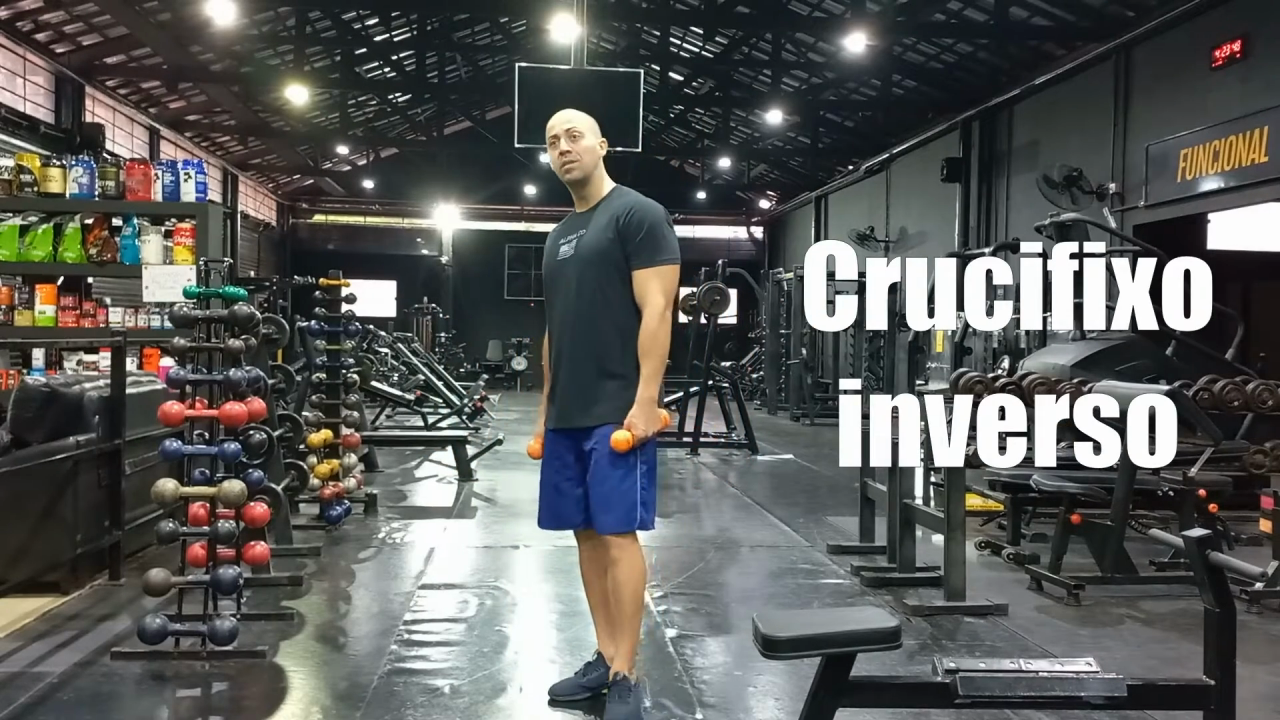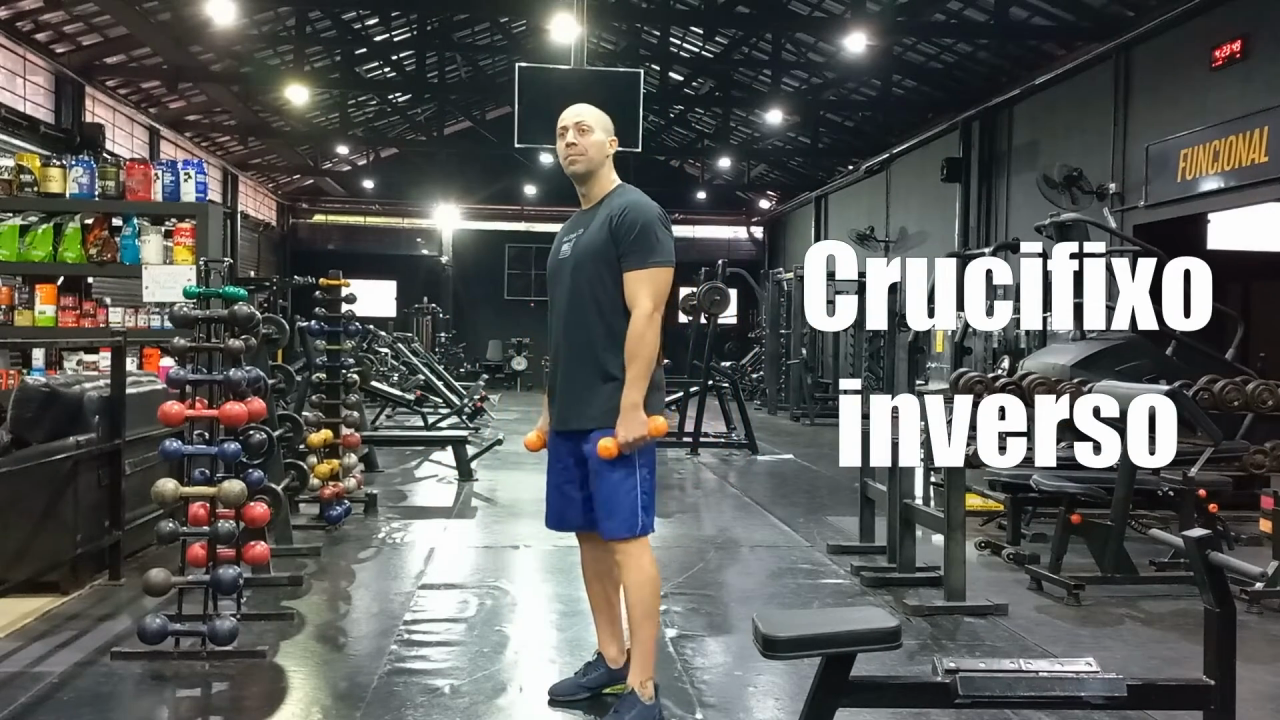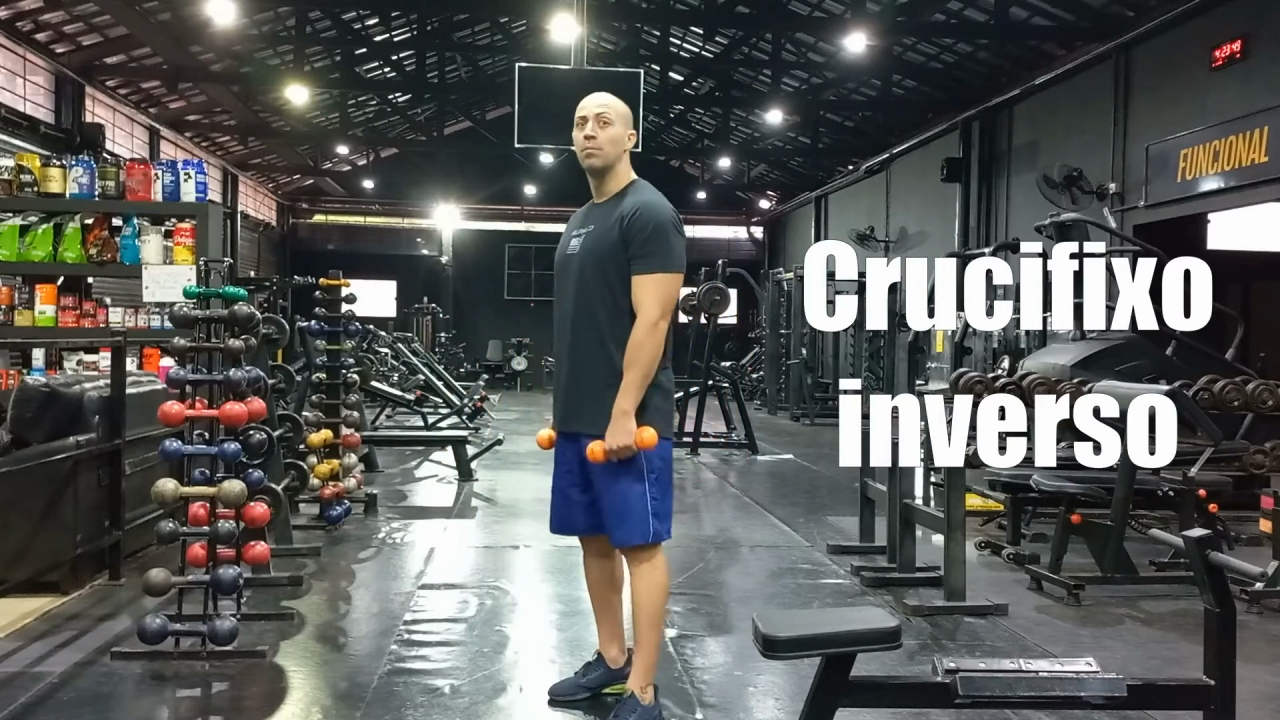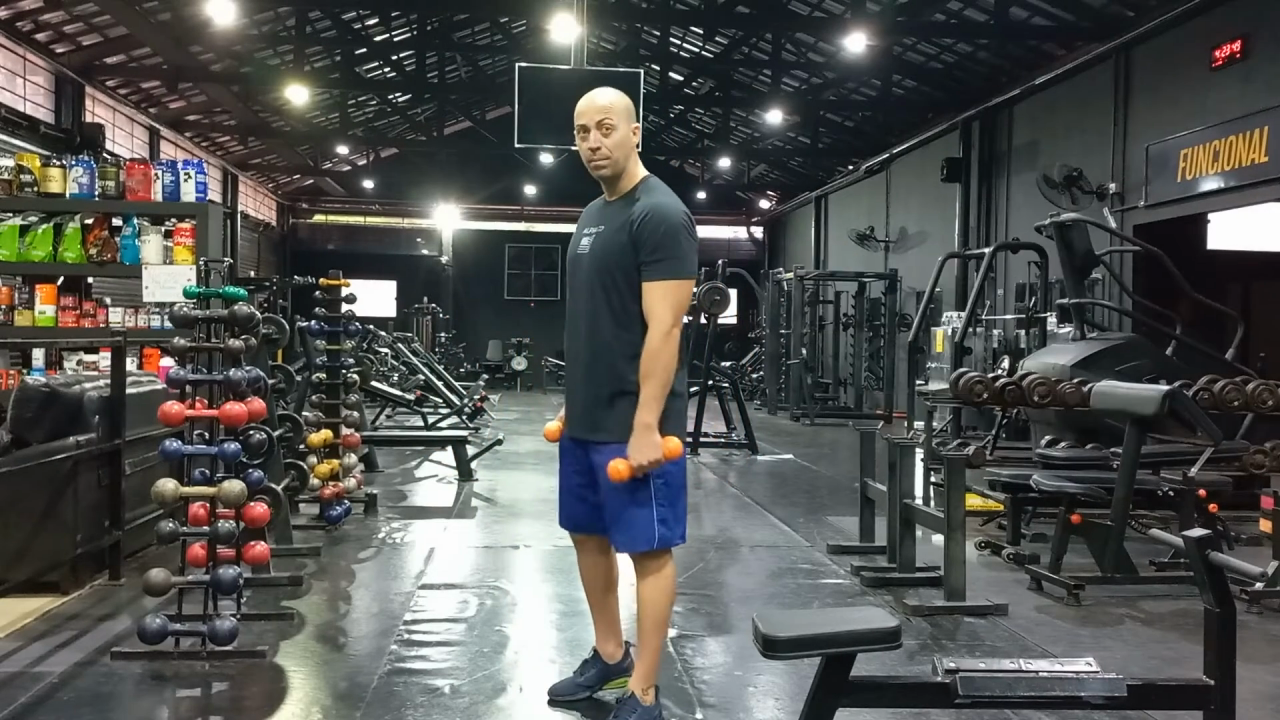
dt=0.3s
person 1, frame 1
left shoulder: (638, 214)
right shoulder: (559, 235)
left elbow: (657, 311)
left wrist: (646, 401)
right wrist: (545, 408)
left hip: (618, 408)
right hip: (569, 412)
left knee: (617, 533)
right knee: (586, 533)
right ankle: (607, 658)
person 1, frame 2
left shoulder: (636, 213)
right shoulder: (569, 231)
left elbow: (646, 314)
left wrist: (633, 406)
right wrist: (550, 406)
left hip: (615, 410)
right hip: (572, 413)
left knee: (625, 537)
right knee: (590, 535)
right ankle: (611, 659)
person 1, frame 3
left shoulder: (648, 213)
right shoulder: (579, 221)
left elbow: (651, 320)
left wrist: (625, 413)
right wrist: (562, 407)
left hip: (626, 416)
right hip: (578, 416)
left knee: (639, 544)
right knee: (593, 538)
right ankle: (612, 658)
person 1, frame 4
left shoulder: (660, 215)
right shoulder: (592, 216)
left elbow: (664, 328)
left wrist: (646, 426)
right wrist: (573, 403)
left hip: (633, 422)
right hip: (587, 418)
left knee: (648, 548)
right knee: (588, 535)
right ankle: (609, 655)
